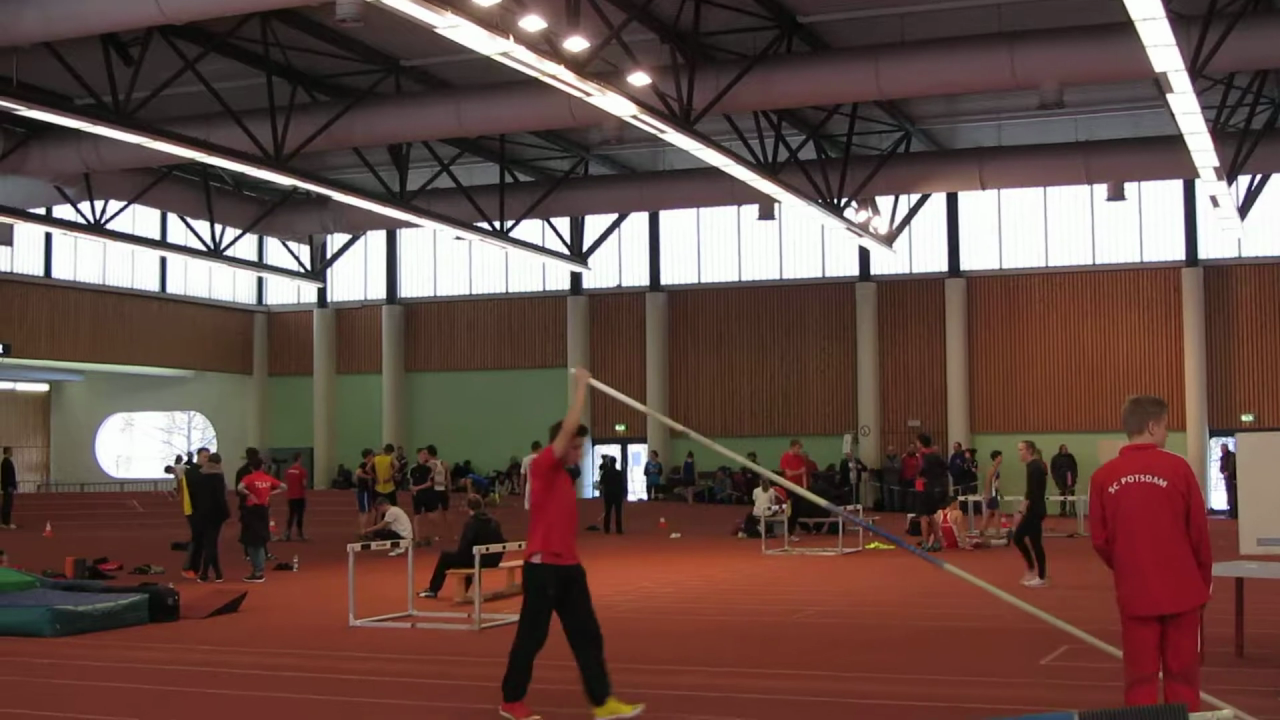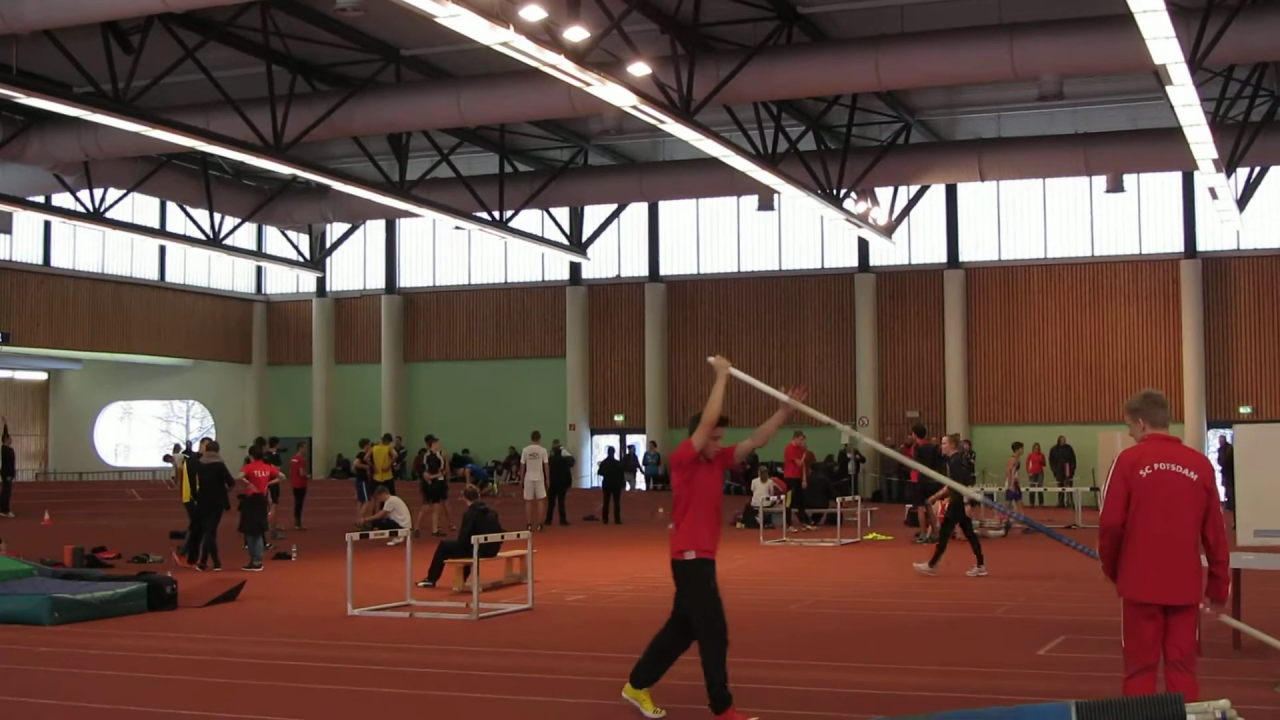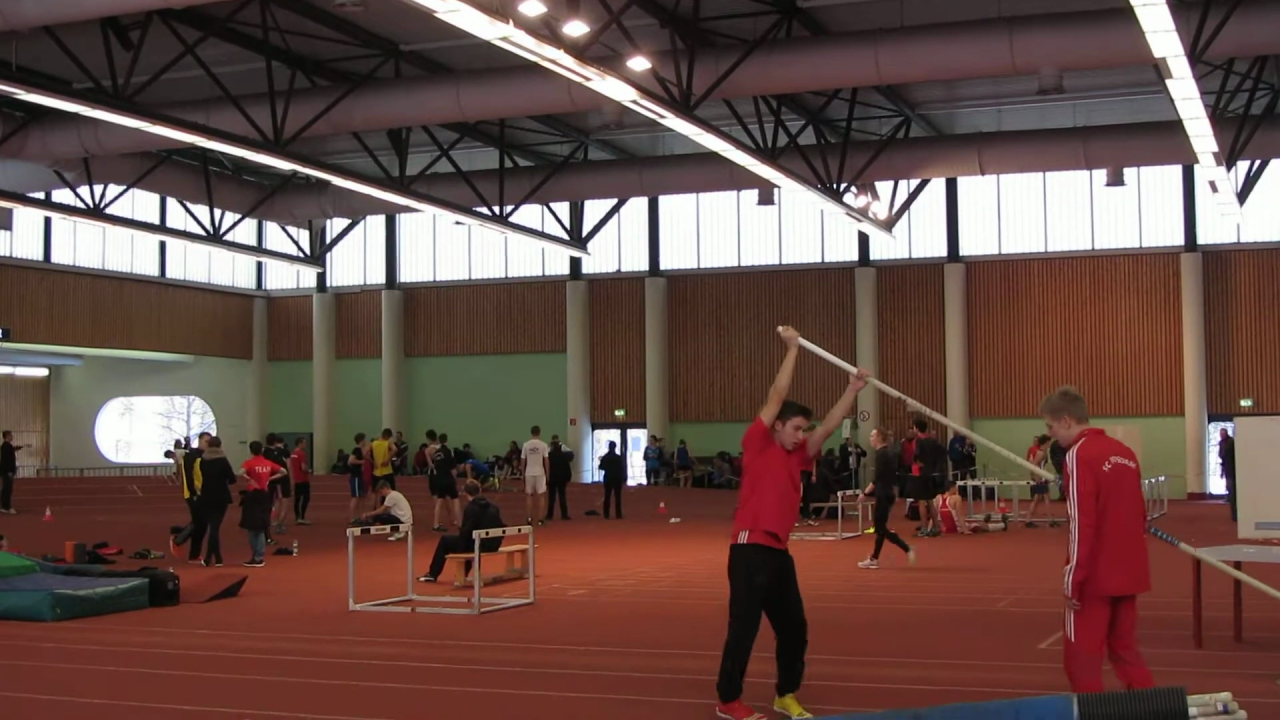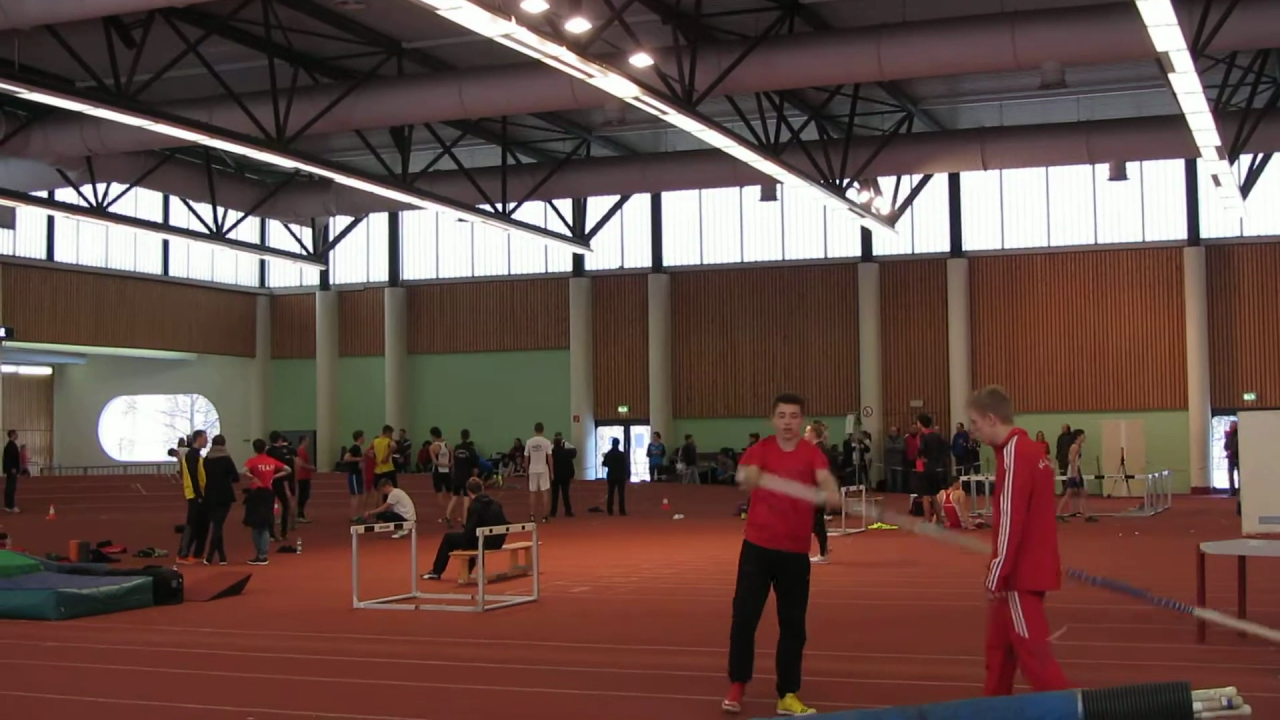
dt=0.7s
person 1, frame 1
left shoulder: (565, 478)
right shoulder: (542, 469)
right elbow: (568, 427)
right wrist: (581, 385)
left hip: (569, 566)
right hip: (542, 566)
left knee: (589, 632)
right knee: (532, 636)
person 1, frame 2
left shoulder: (717, 461)
right shoulder: (682, 461)
left elbow: (755, 439)
right elbow: (708, 421)
left wrist: (785, 409)
right wrist: (721, 377)
left hip: (701, 559)
right hip: (690, 559)
left knee: (681, 629)
right knee: (714, 634)
left ankle: (637, 686)
person 1, frame 3
left shoulder: (796, 456)
right shoulder: (757, 445)
left elbow: (829, 427)
right elbow: (775, 399)
left wrist: (853, 389)
right wrist: (792, 349)
left hip: (777, 551)
right hip: (750, 549)
left knee: (795, 627)
right knee: (744, 627)
person 1, frame 4
left shoulder: (812, 454)
right shoulder: (760, 450)
left elbow: (824, 477)
right elbow: (745, 476)
left wrist: (831, 491)
right wrist: (755, 476)
left hip: (795, 551)
right hip: (758, 546)
left knee: (793, 625)
right knee: (744, 618)
left ankle: (788, 694)
right ankle: (737, 683)
person 2, frame 1
left shoulder: (1103, 477)
right shoulder: (1177, 467)
left elbow: (1100, 540)
right elbow: (1199, 531)
right wrist: (1204, 581)
left hip: (1135, 594)
right hip: (1181, 591)
left knee: (1141, 679)
right knee: (1183, 677)
person 2, frame 2
left shoulder: (1129, 459)
right shoulder: (1199, 463)
left elbow: (1110, 522)
right elbow: (1214, 530)
left wrist: (1110, 567)
right wrist: (1219, 584)
left hip: (1140, 582)
right hip: (1185, 583)
left knee: (1139, 668)
right knee: (1181, 667)
person 2, frame 3
left shoulder: (1080, 454)
right shoulder: (1125, 452)
left elbow: (1081, 524)
right elbow: (1139, 514)
left wrist: (1072, 580)
left hip: (1095, 577)
right hip: (1128, 573)
left knee: (1082, 660)
right knee: (1126, 653)
person 2, frame 4
left shoulder: (1013, 453)
right shoulder: (1030, 450)
left elbow: (1011, 520)
left wrist: (995, 574)
left hip: (1021, 572)
right hip: (1032, 567)
left knee: (1032, 653)
right knee: (999, 646)
